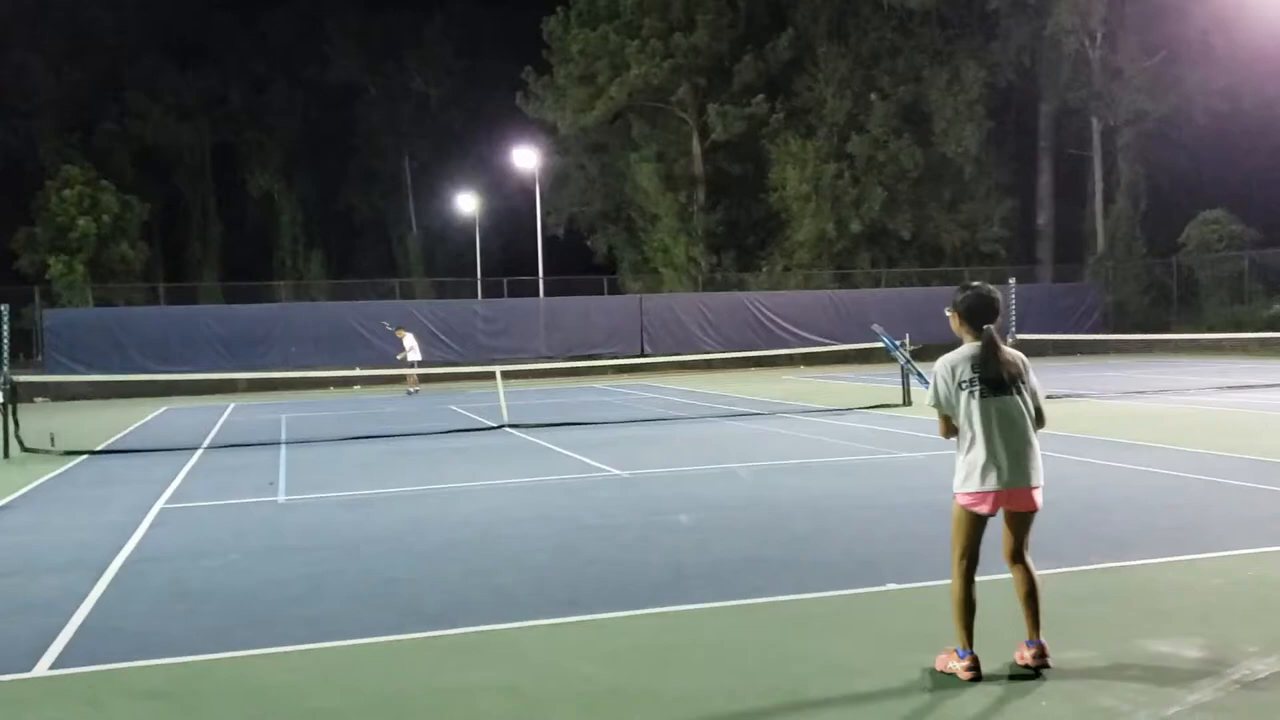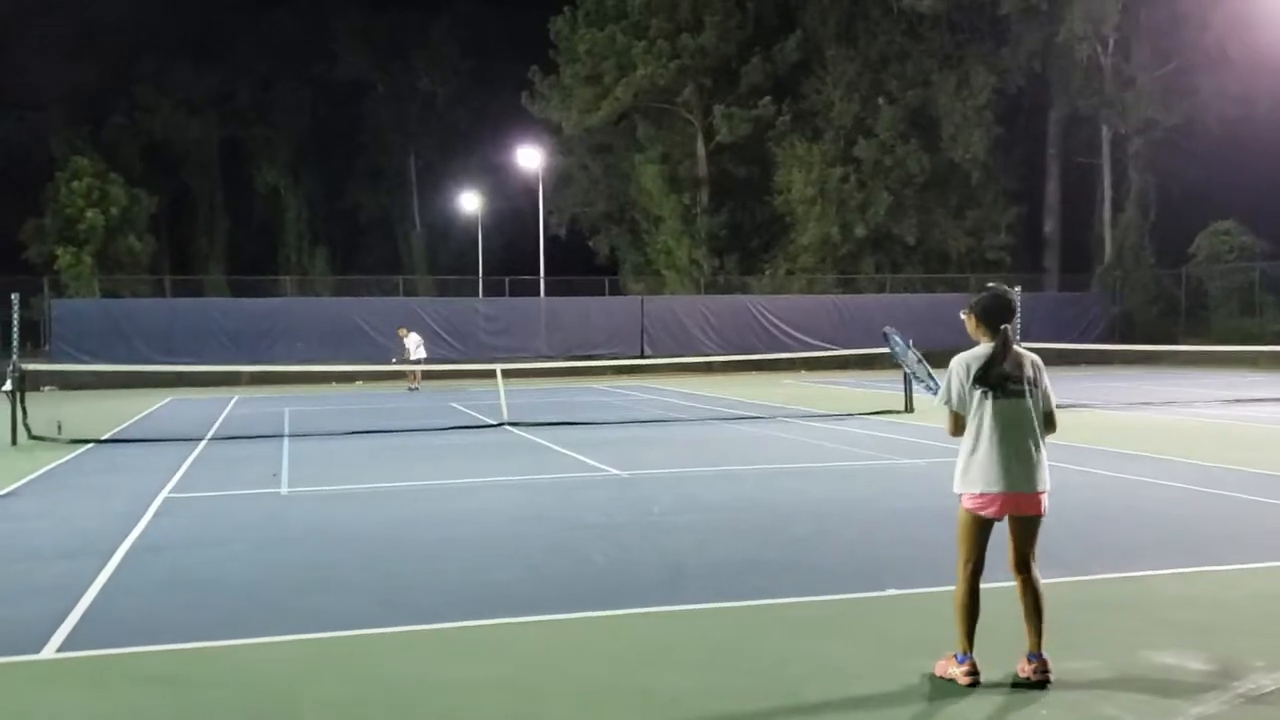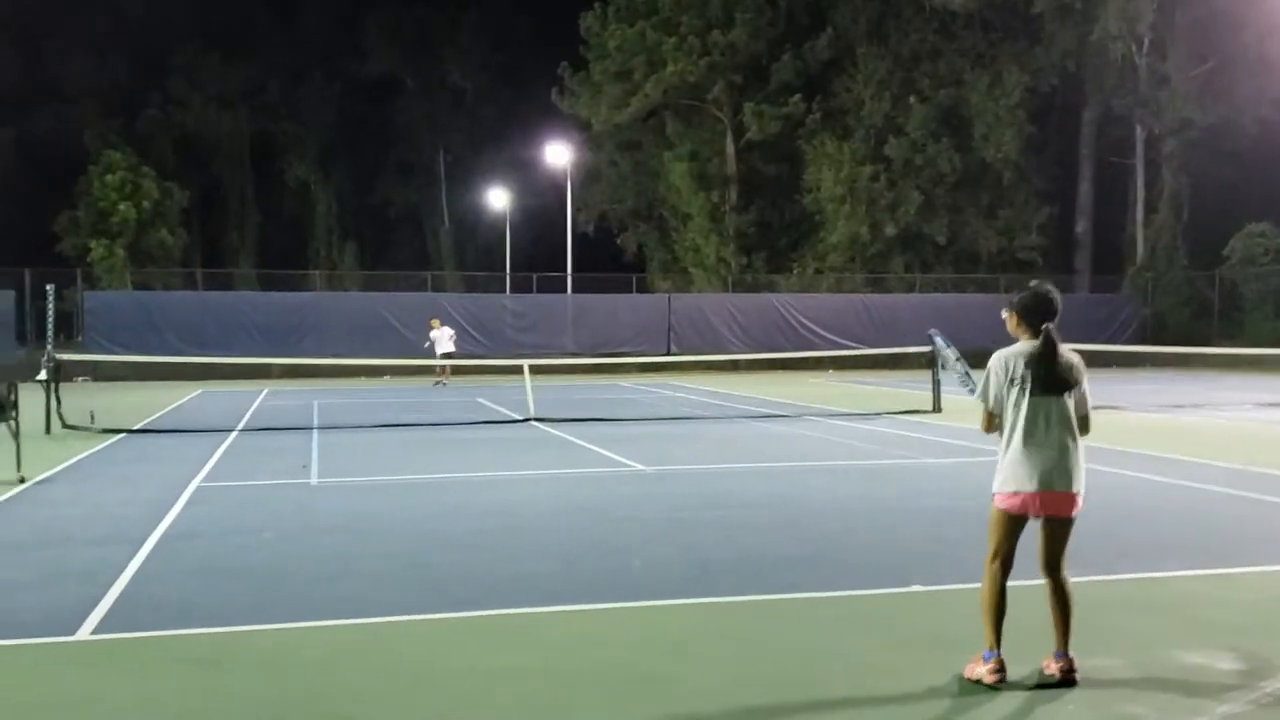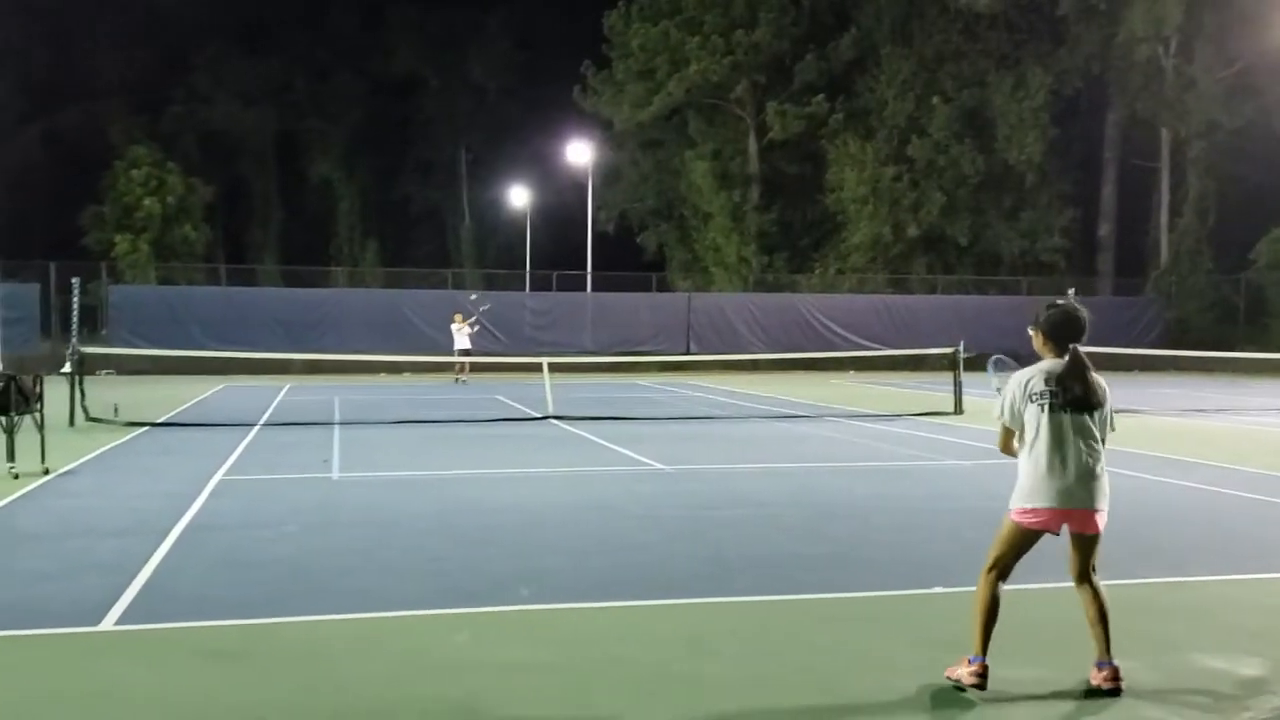
dt=0.3s
person 1, frame 1
left shoulder: (949, 365)
right shoulder: (1017, 360)
left elbow: (946, 430)
right elbow: (1039, 420)
left hip: (978, 479)
right hip: (1025, 476)
left knee: (963, 565)
right knee: (1017, 556)
left ankle: (965, 656)
right ankle: (1034, 645)
person 1, frame 2
left shoulder: (964, 363)
right shoulder: (1032, 363)
left elbow: (955, 429)
right elbow: (1050, 425)
left hip: (983, 482)
right hip: (1030, 482)
left knee: (969, 570)
right knee: (1024, 568)
left ankle: (965, 661)
right ankle: (1036, 660)
person 1, frame 3
left shoulder: (1003, 361)
right shoulder: (1071, 364)
left elbow: (988, 427)
right elbow: (1083, 428)
left hip: (1018, 479)
right hip: (1064, 480)
left knee: (997, 566)
right knee: (1053, 568)
left ankle: (992, 660)
right ankle: (1062, 659)
person 1, frame 4
left shoulder: (1025, 379)
right shoulder: (1097, 385)
left elbow: (1005, 445)
right elbow: (1099, 443)
left hip: (1039, 496)
right hip: (1088, 495)
left knee: (993, 574)
right knee: (1084, 577)
left ankle: (976, 664)
right ankle: (1106, 667)
